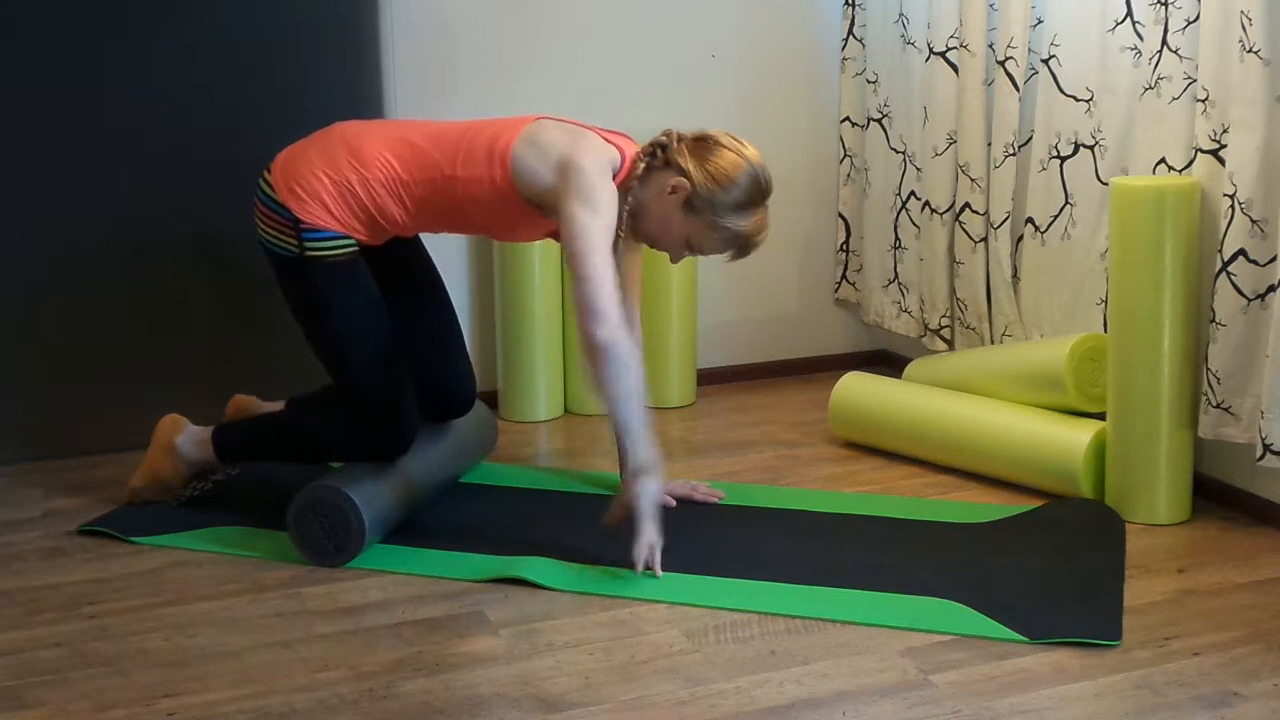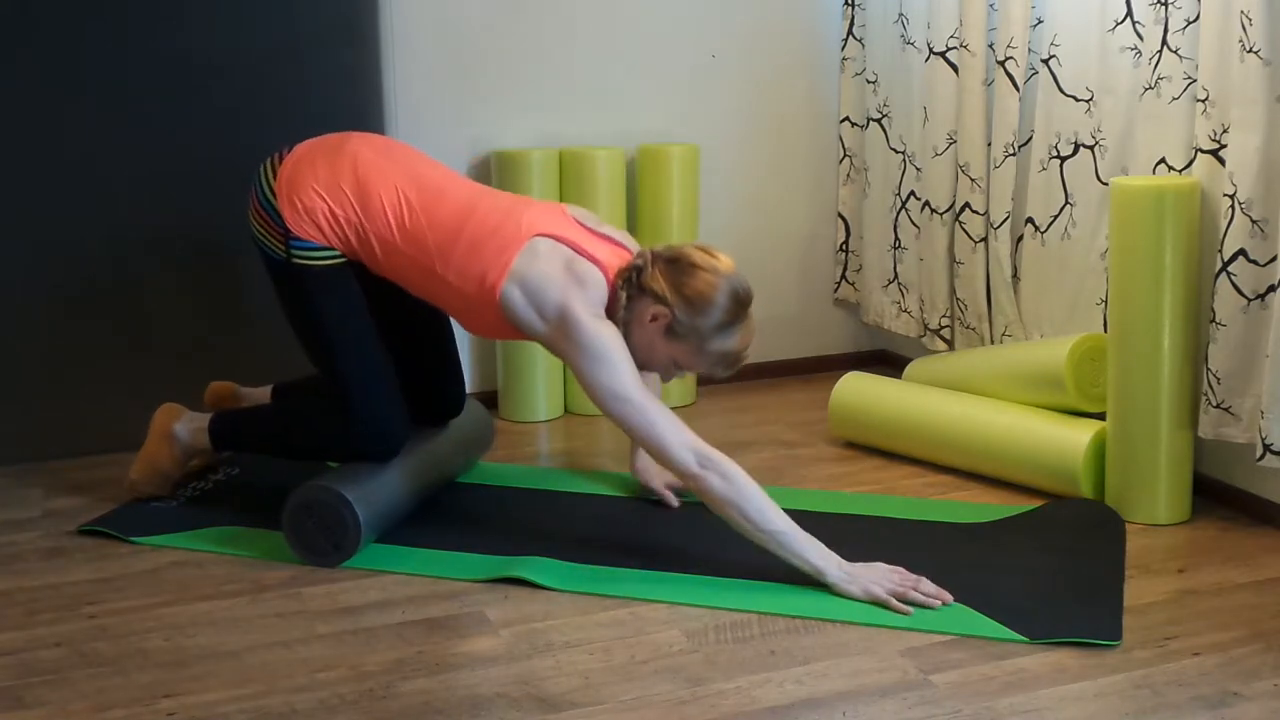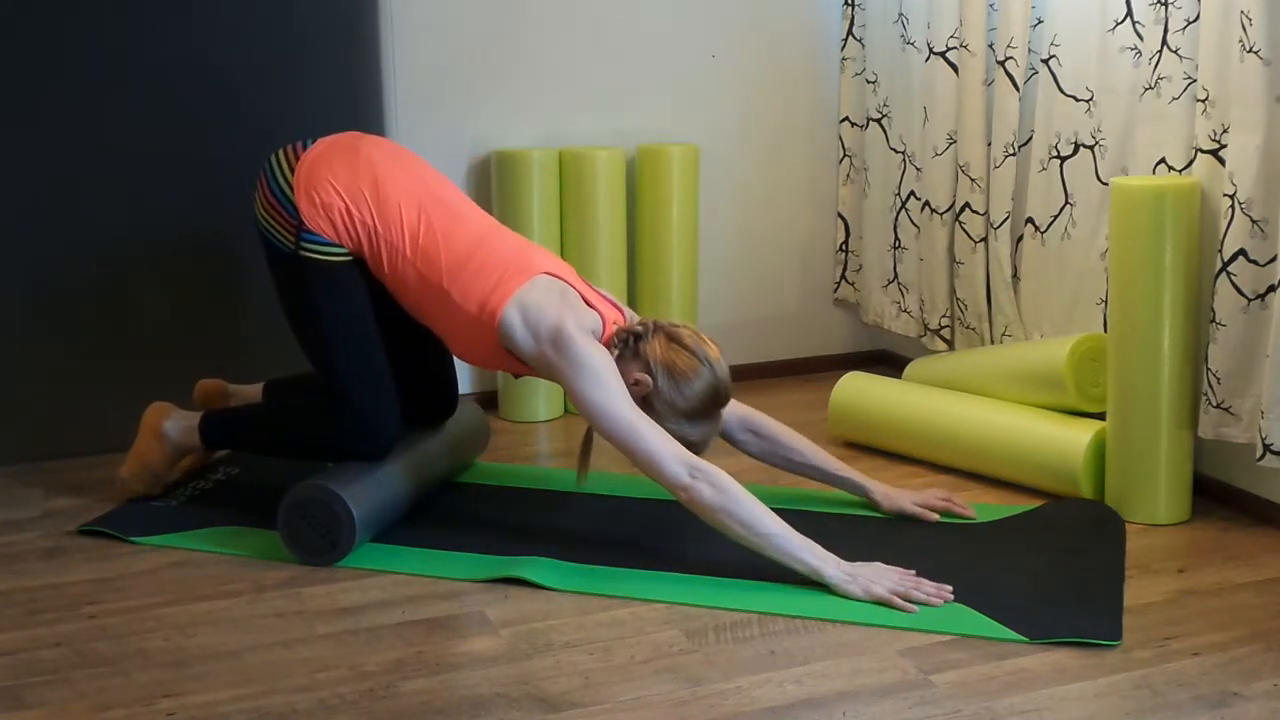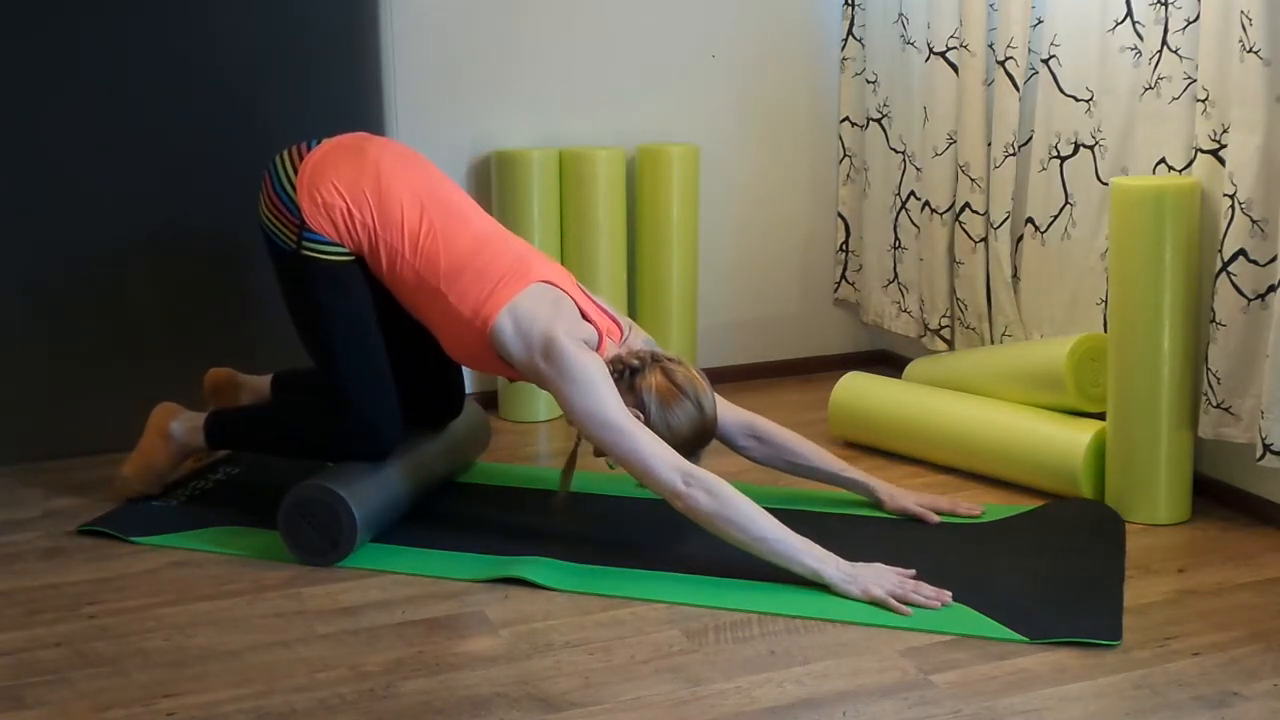
dt=1s
person 1, frame 1
left shoulder: (633, 180)
right shoulder: (591, 178)
left elbow: (621, 329)
right elbow: (605, 338)
left wrist: (636, 470)
right wrist: (644, 472)
left hip: (367, 206)
right hip: (312, 198)
left knee: (450, 399)
right knee: (386, 431)
left ankle: (263, 415)
right ankle: (193, 444)
person 1, frame 2
left shoulder: (630, 264)
right shoulder: (580, 314)
right elbow: (699, 464)
left wrist: (644, 462)
right wrist: (839, 571)
left hip: (361, 176)
right hip: (305, 204)
left knee: (435, 406)
right knee: (375, 430)
left ankle: (249, 400)
right ankle: (193, 430)
person 1, frame 3
left shoulder: (620, 331)
right shoulder: (573, 345)
left elbow: (743, 421)
right elbow: (692, 481)
left wrist: (875, 489)
right wrist: (839, 575)
left hip: (361, 180)
right hip: (314, 197)
left knee: (428, 407)
right knee: (370, 430)
left ankle: (238, 398)
right ankle: (187, 426)
person 1, frame 4
left shoulder: (619, 340)
right shoulder: (565, 351)
left elbow: (742, 427)
right elbow: (687, 485)
left wrist: (880, 489)
right wrist: (840, 573)
left hip: (368, 179)
right hip: (317, 199)
left knee: (432, 405)
right knee: (370, 431)
left ankle: (251, 390)
right ankle: (191, 429)
